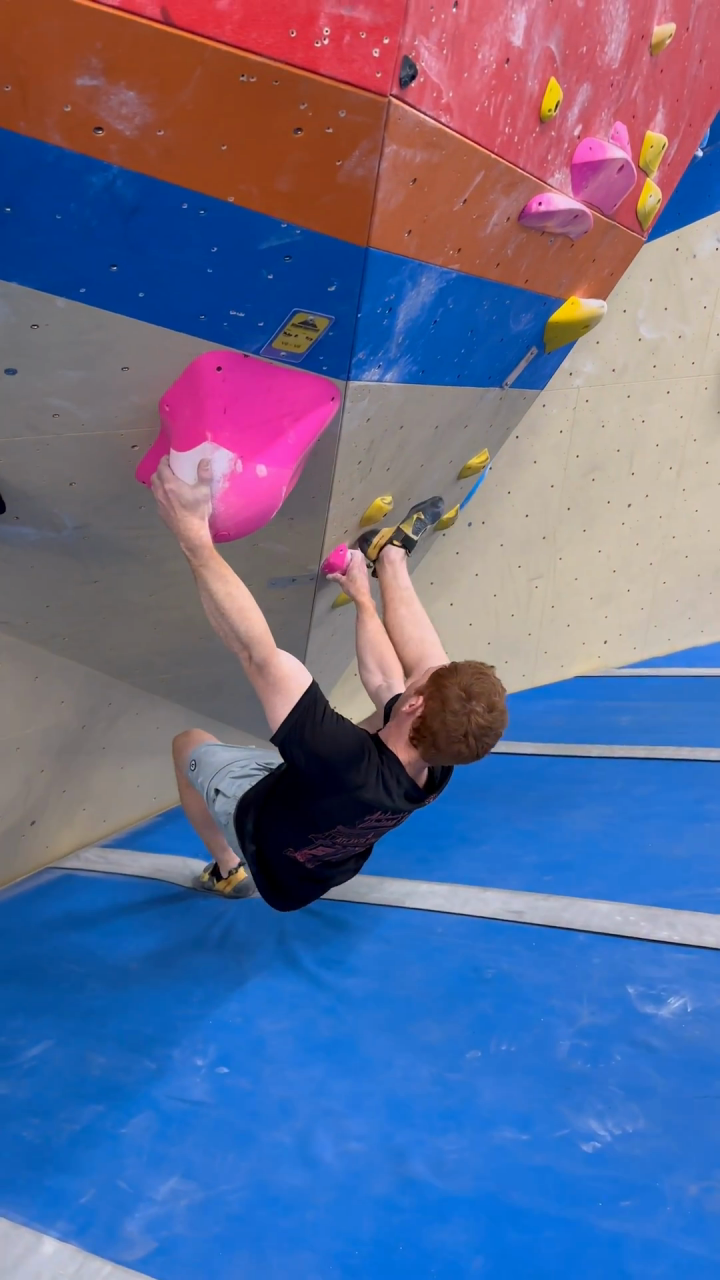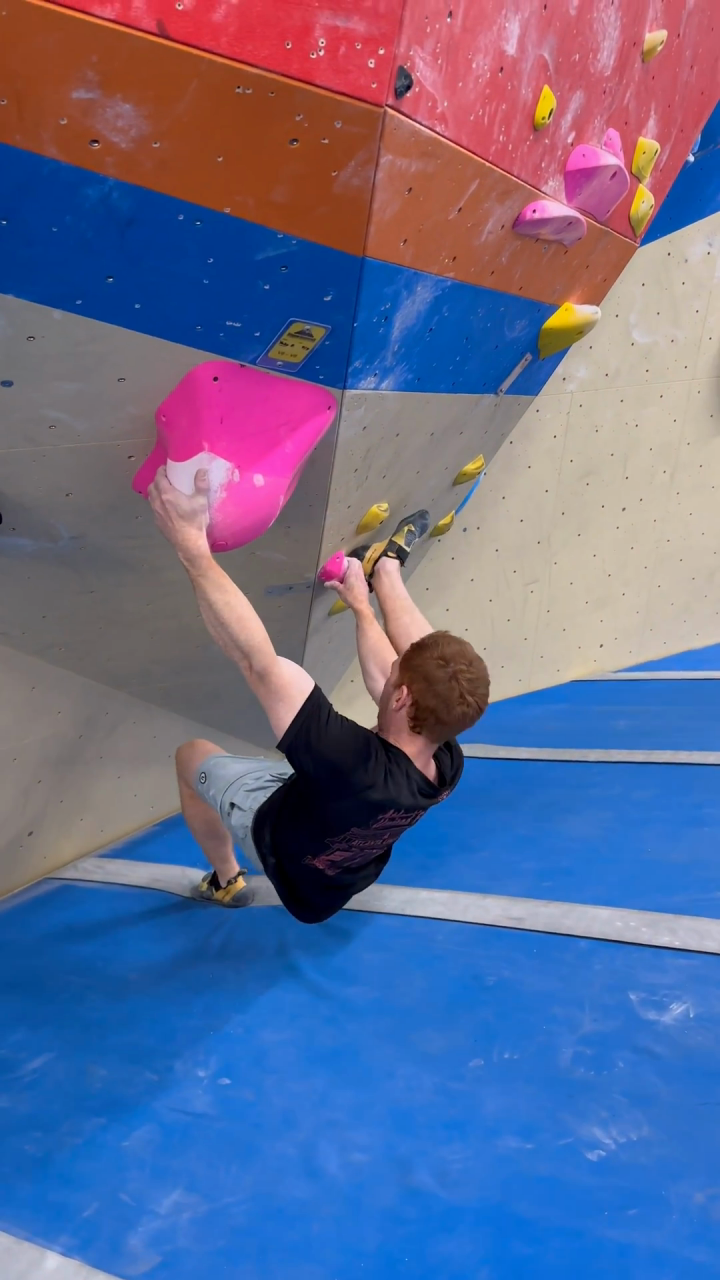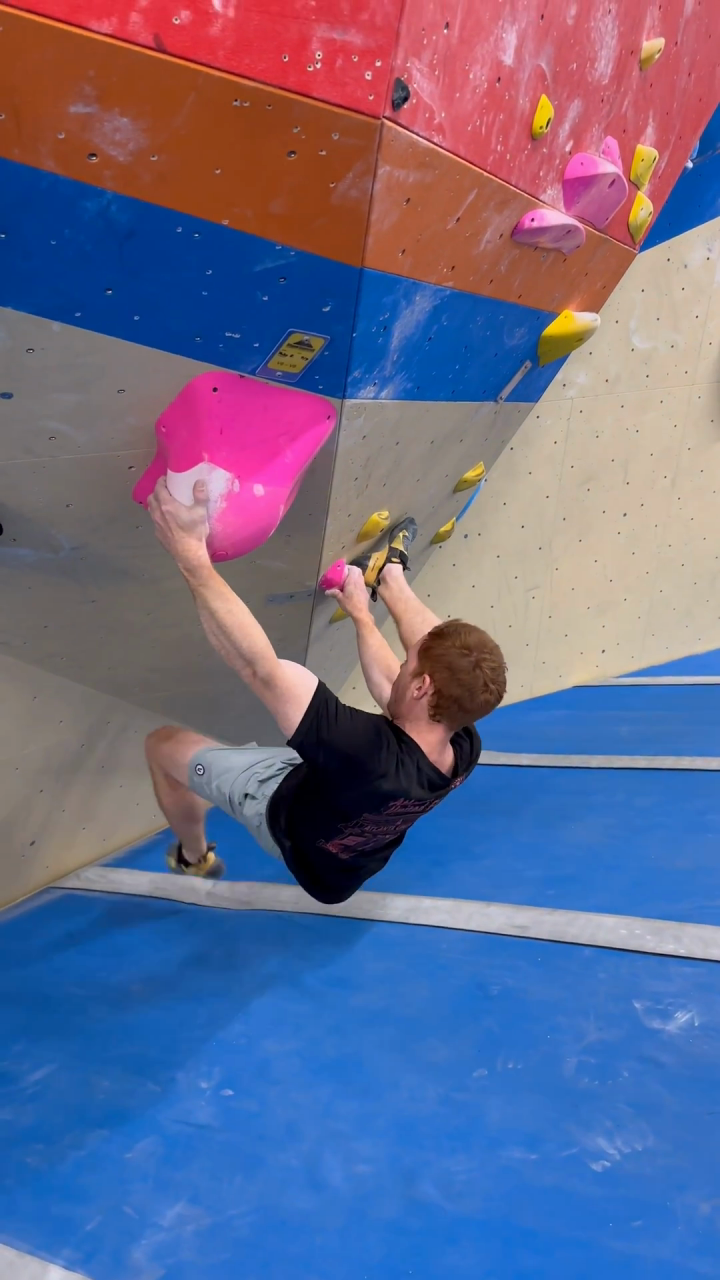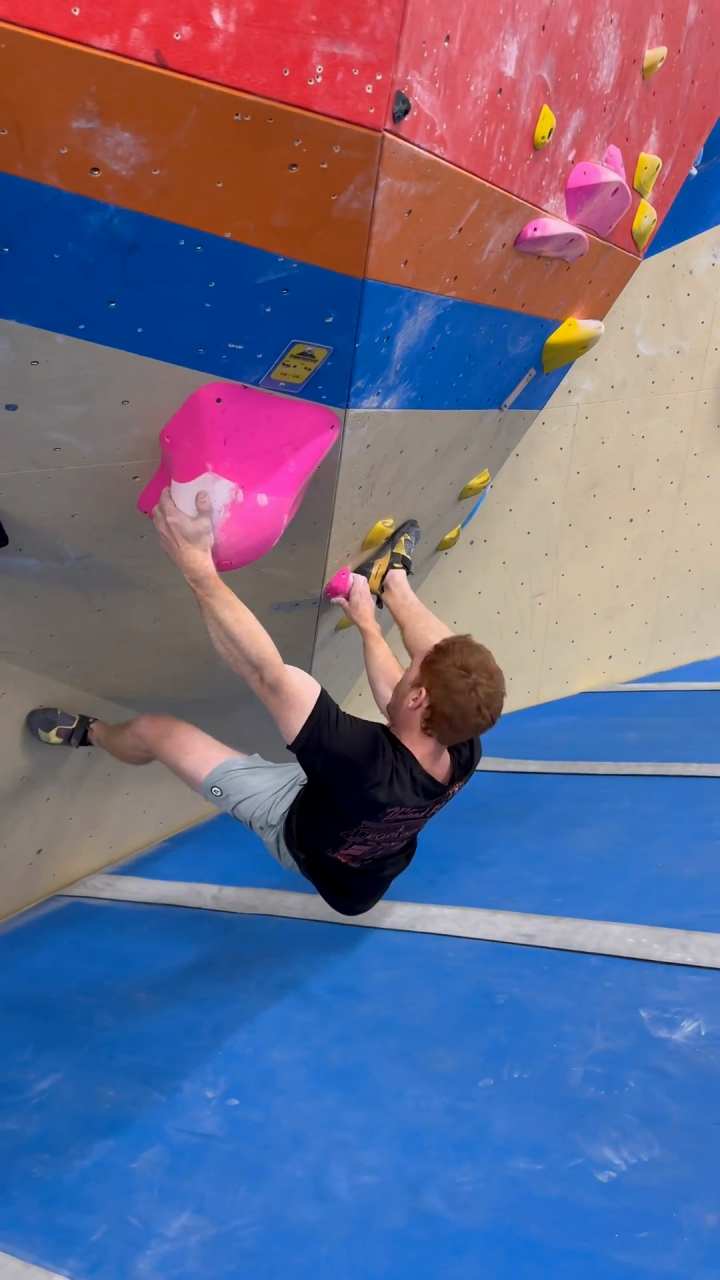
dt=0.3s
person 1, frame 1
left shoulder: (341, 756)
right shoulder: (436, 772)
left elbow: (258, 653)
right elbow: (383, 680)
left wrist: (193, 537)
right wrist: (362, 598)
left hip: (262, 825)
left knee: (188, 744)
left ankle: (228, 872)
right ankle: (391, 555)
person 1, frame 2
left shoulder: (348, 760)
right shoulder: (447, 767)
left elbow: (259, 663)
right elbow: (385, 683)
left wrist: (192, 547)
right wrist: (360, 608)
left hip: (278, 834)
left knee: (192, 754)
right knee: (440, 661)
left ankle: (226, 881)
right ankle: (385, 569)
person 1, frame 3
left shoulder: (362, 749)
right shoulder: (466, 749)
left elbow: (258, 665)
right elbow: (396, 695)
left wrist: (190, 556)
right wrist: (360, 615)
left hip: (292, 817)
left knee: (165, 744)
left ankle: (194, 854)
right ankle: (386, 572)
person 1, frame 4
left shoulder: (360, 759)
right shoulder: (463, 756)
left elbow: (269, 674)
right elbow: (401, 705)
left wrist: (197, 566)
right wrist: (367, 625)
left hip: (298, 834)
left knee: (151, 729)
right knee: (461, 662)
left ankle: (92, 733)
right ankle: (391, 581)
